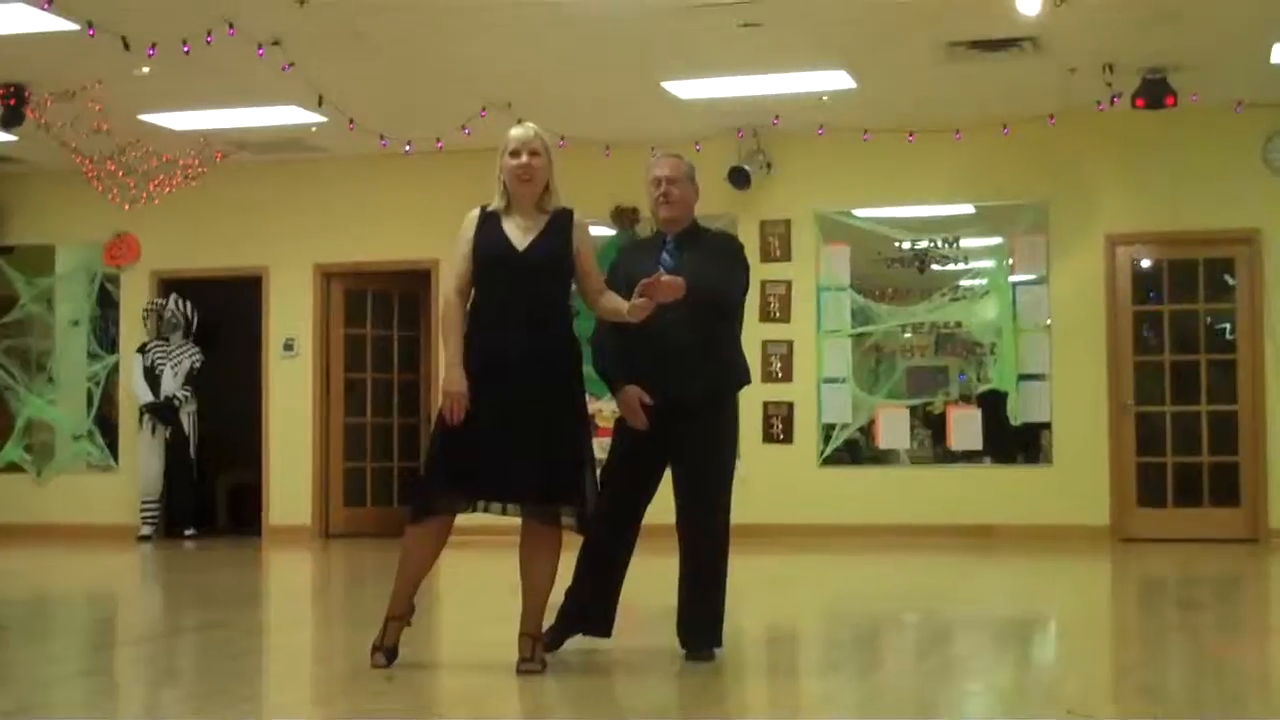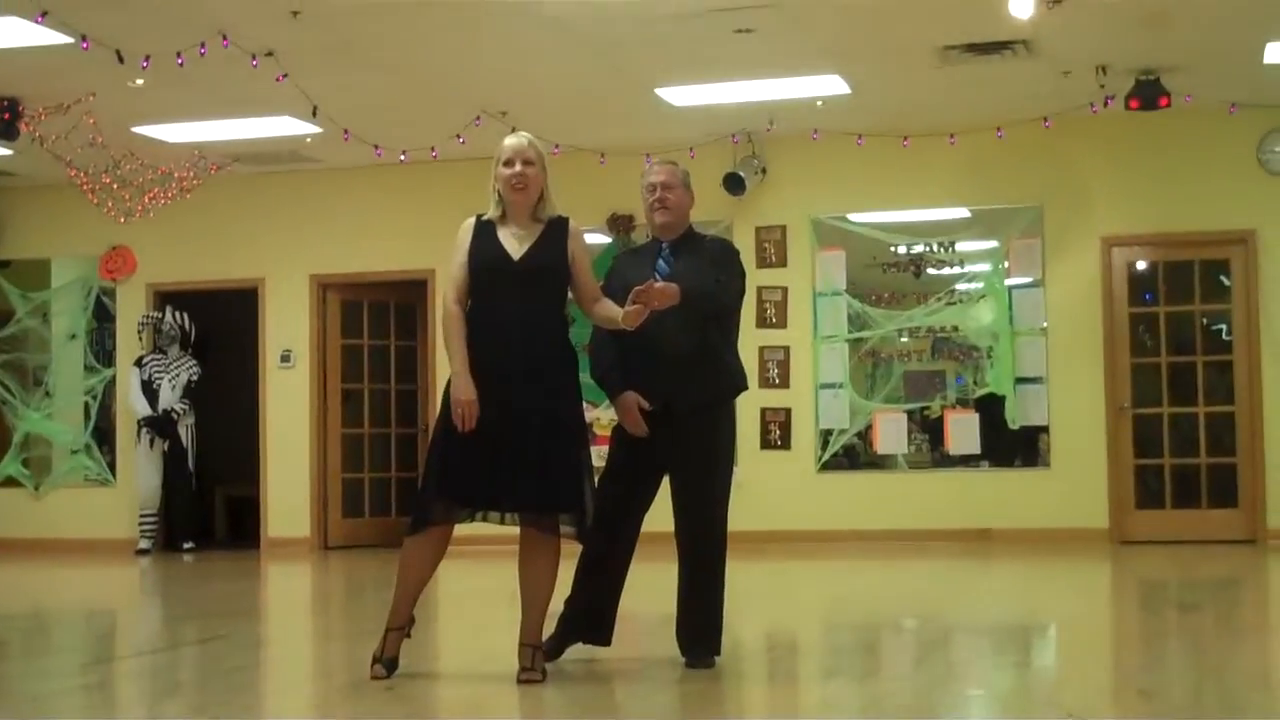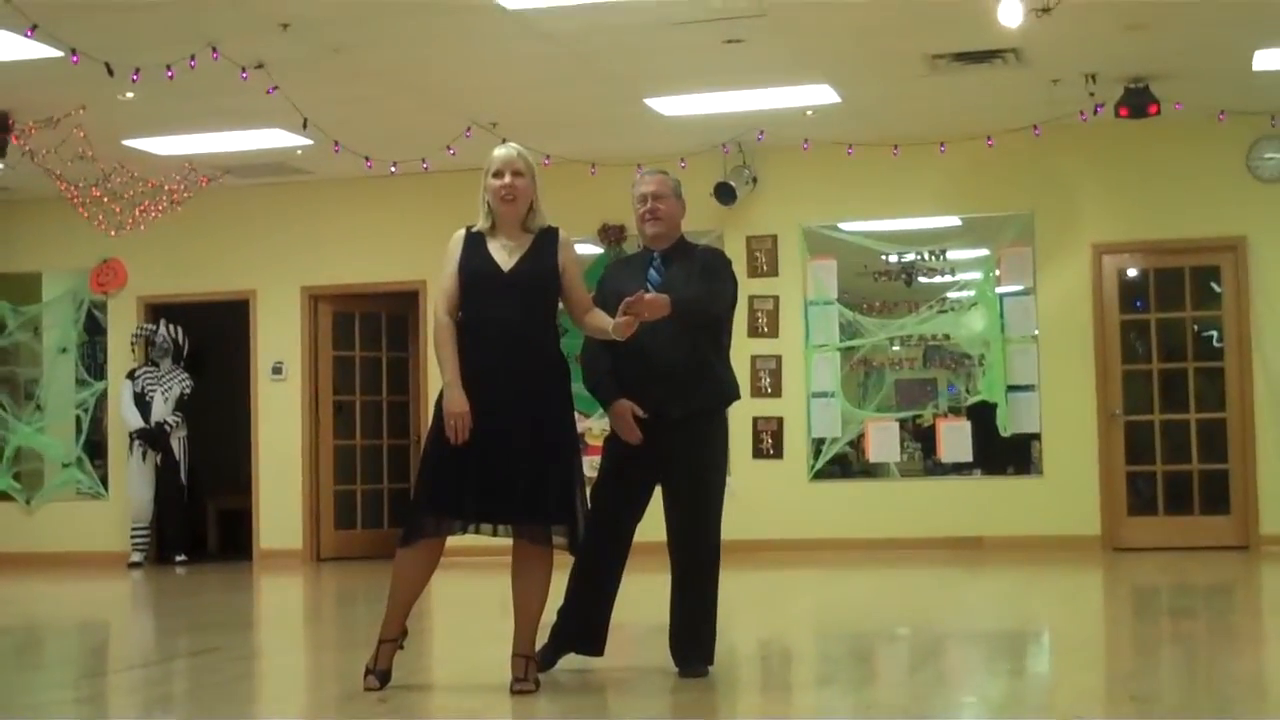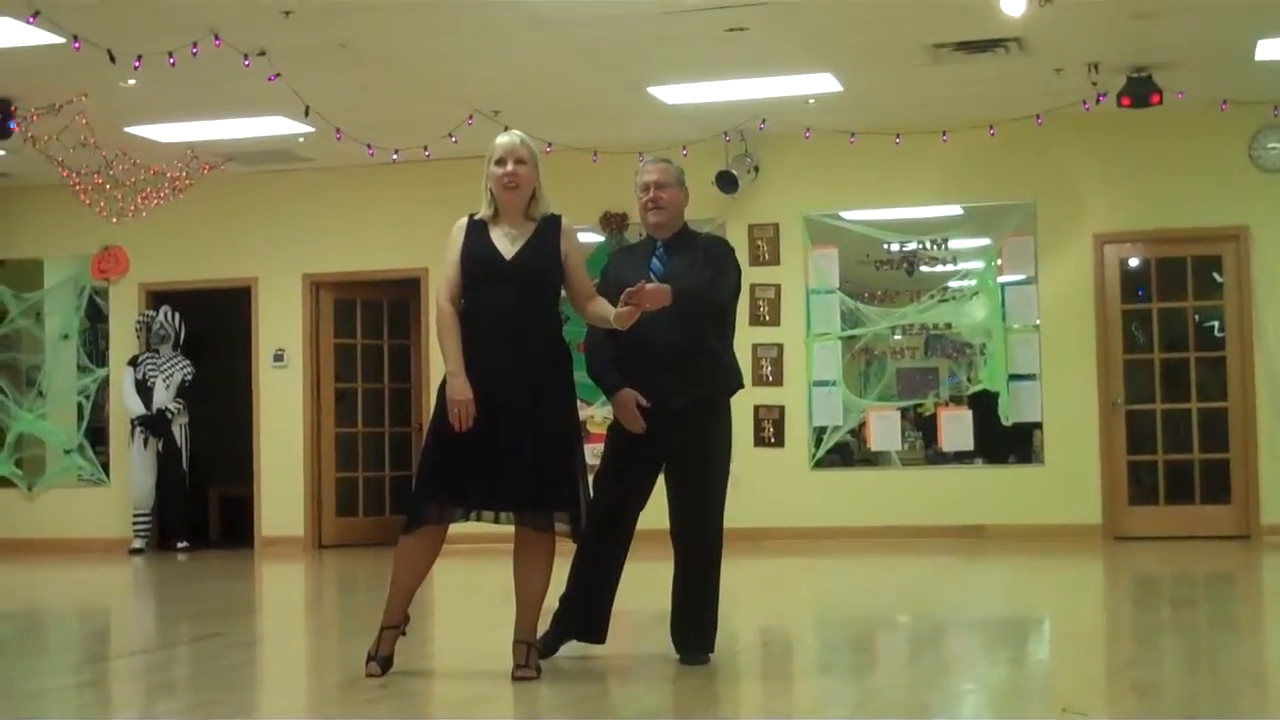
dt=0.7s
person 1, frame 1
left shoulder: (570, 226)
right shoulder: (478, 222)
left elbow: (596, 295)
right elbow: (455, 297)
left wrist: (631, 309)
right wrist: (453, 369)
left hip: (550, 375)
right hip: (484, 371)
left knee: (544, 505)
right knee: (440, 495)
left ankle: (531, 634)
right ankle: (396, 616)
person 1, frame 2
left shoulder: (566, 233)
right shoulder: (473, 230)
left elbow: (591, 302)
right elbow: (453, 304)
left wrist: (624, 316)
right wrist: (460, 377)
left hip: (547, 384)
right hip: (480, 382)
left knee: (543, 515)
right knee: (439, 505)
left ankle: (530, 644)
right ankle: (395, 627)
person 1, frame 3
left shoulder: (556, 244)
right shoulder: (464, 242)
left elbow: (583, 312)
right elbow: (444, 316)
left wrist: (616, 327)
right wrist: (452, 388)
left hip: (538, 395)
right hip: (472, 393)
left knee: (535, 525)
right knee: (431, 518)
left ankle: (523, 654)
right ankle: (389, 638)
person 1, frame 4
left shoulder: (558, 232)
right shoulder: (466, 229)
left elbow: (584, 300)
right elbow: (446, 304)
left wrist: (616, 317)
right wrist: (455, 377)
left hip: (541, 384)
right hip: (473, 381)
left knee: (537, 513)
right knee: (433, 504)
left ankle: (524, 641)
right ankle: (390, 626)
person 2, frame 1
left shoulder: (723, 249)
right shoulder: (630, 257)
left elbow: (729, 299)
right elbow: (605, 328)
left wrist: (684, 290)
right wrist: (620, 384)
left hip: (707, 405)
right hip: (642, 403)
left knee: (704, 521)
right knee: (613, 513)
left ankle: (700, 633)
right ankle: (577, 616)
person 2, frame 2
left shoulder: (719, 254)
right shoulder: (625, 265)
left elbow: (724, 303)
right elbow: (602, 335)
left wrist: (678, 295)
right wrist: (617, 390)
left hip: (705, 411)
right hip: (640, 410)
left knee: (702, 529)
right knee: (611, 521)
left ankle: (699, 640)
right ankle: (577, 625)
person 2, frame 3
left shoulder: (710, 264)
right shoulder: (616, 274)
left elbow: (715, 312)
right elbow: (593, 345)
left wrist: (668, 306)
right wrist: (611, 399)
left hip: (696, 420)
right hip: (632, 420)
left knee: (695, 538)
right knee: (603, 531)
left ankle: (693, 650)
right ankle: (569, 635)
person 2, frame 4
left shoulder: (714, 252)
right shoulder: (620, 263)
left elbow: (717, 299)
right elbow: (597, 334)
left wrist: (669, 295)
right wrist: (614, 388)
left hip: (700, 407)
right hip: (635, 407)
left knee: (697, 527)
right knee: (606, 518)
left ankle: (694, 638)
right ankle: (571, 622)
person 3, frame 1
left shoulder: (193, 353)
right shoulder: (146, 349)
left elbow: (191, 386)
right elbow: (137, 381)
left wrist: (172, 405)
right wrist: (152, 405)
left hip: (182, 416)
right hip: (152, 415)
left knee: (183, 469)
right knee: (151, 469)
left ankle: (186, 523)
right ankle: (148, 523)
person 3, frame 2
left shoulder: (190, 366)
right shoulder: (143, 362)
left elbow: (190, 398)
right elbow: (134, 394)
left wrist: (170, 418)
right wrist: (150, 418)
left hip: (179, 429)
right hip: (149, 429)
left knee: (181, 482)
right knee: (149, 482)
left ankle: (184, 536)
right ankle: (146, 536)
person 3, frame 3
left shoulder: (183, 379)
right shoulder: (135, 375)
left elbow: (182, 411)
right elbow: (126, 406)
left wrist: (162, 430)
right wrist: (142, 430)
left hip: (172, 442)
right hip: (141, 442)
left knee: (173, 495)
right knee: (141, 495)
left ankle: (176, 549)
right ankle: (138, 549)
person 3, frame 4
left shoulder: (184, 365)
right shoulder: (137, 362)
left elbow: (183, 397)
right elbow: (128, 394)
left wrist: (164, 417)
right wrist: (143, 417)
left hip: (174, 429)
right hip: (143, 428)
left knee: (175, 482)
right knee: (143, 482)
left ankle: (178, 536)
right ankle: (140, 536)
